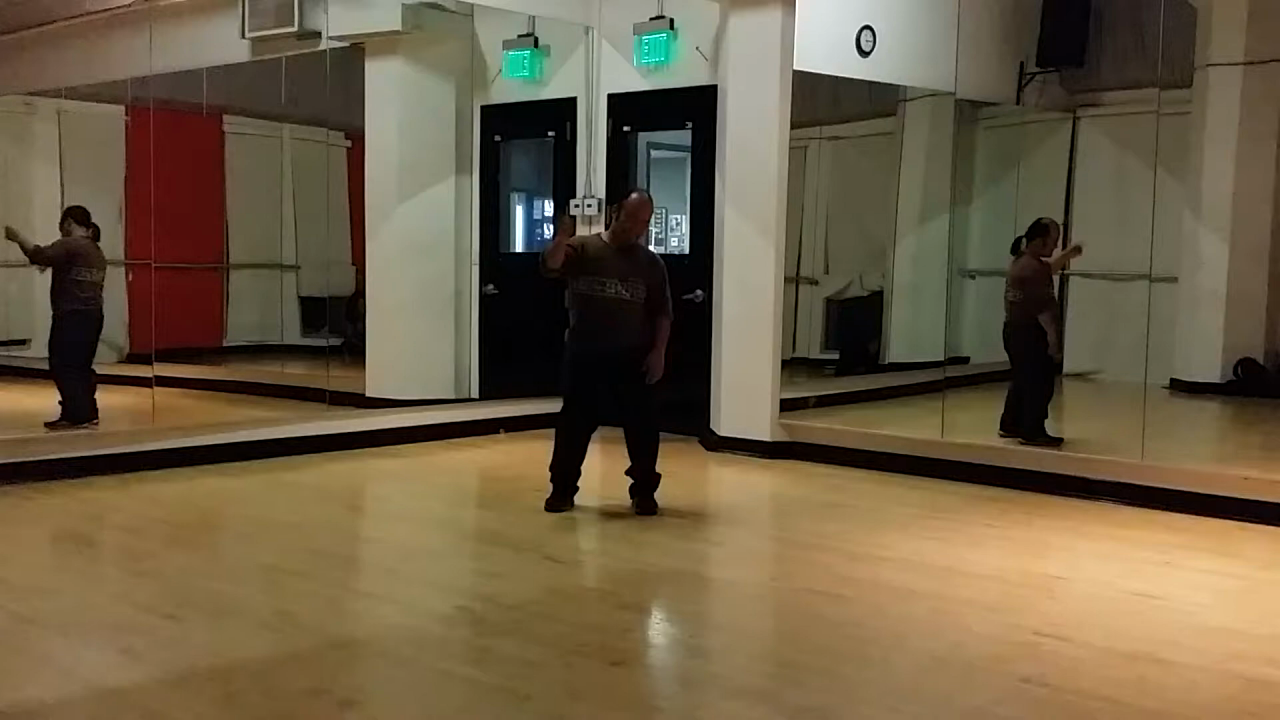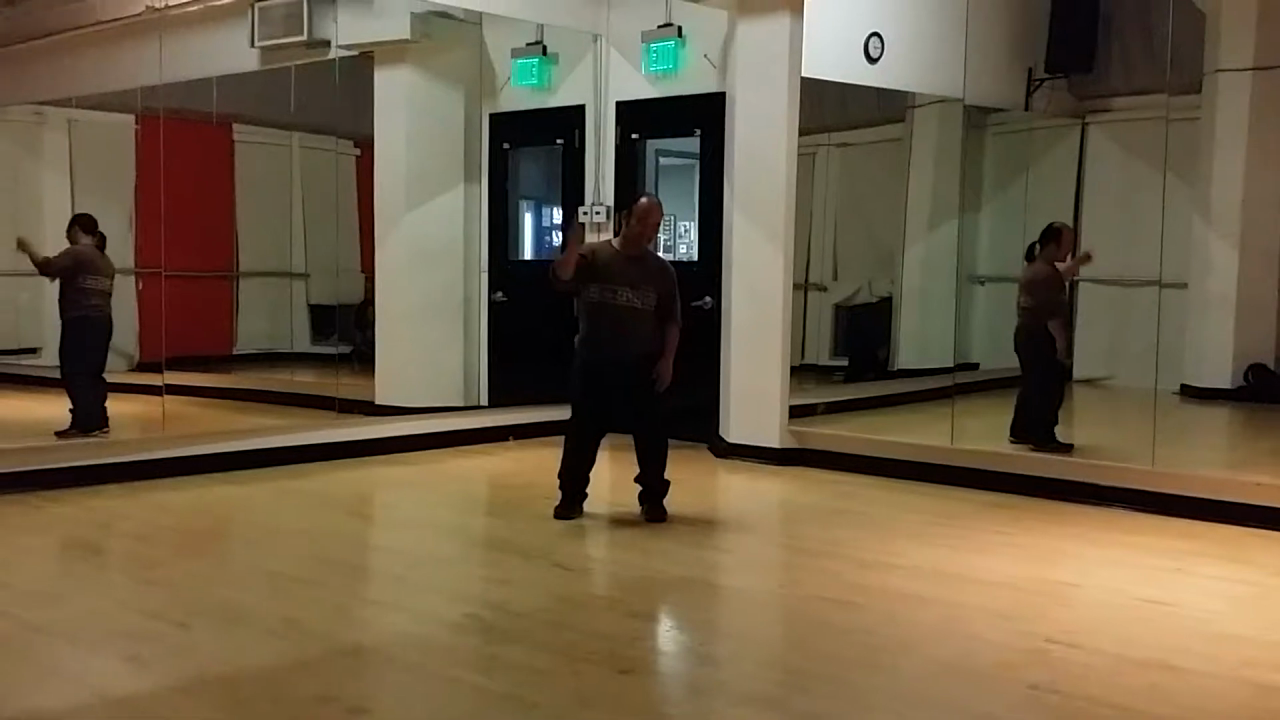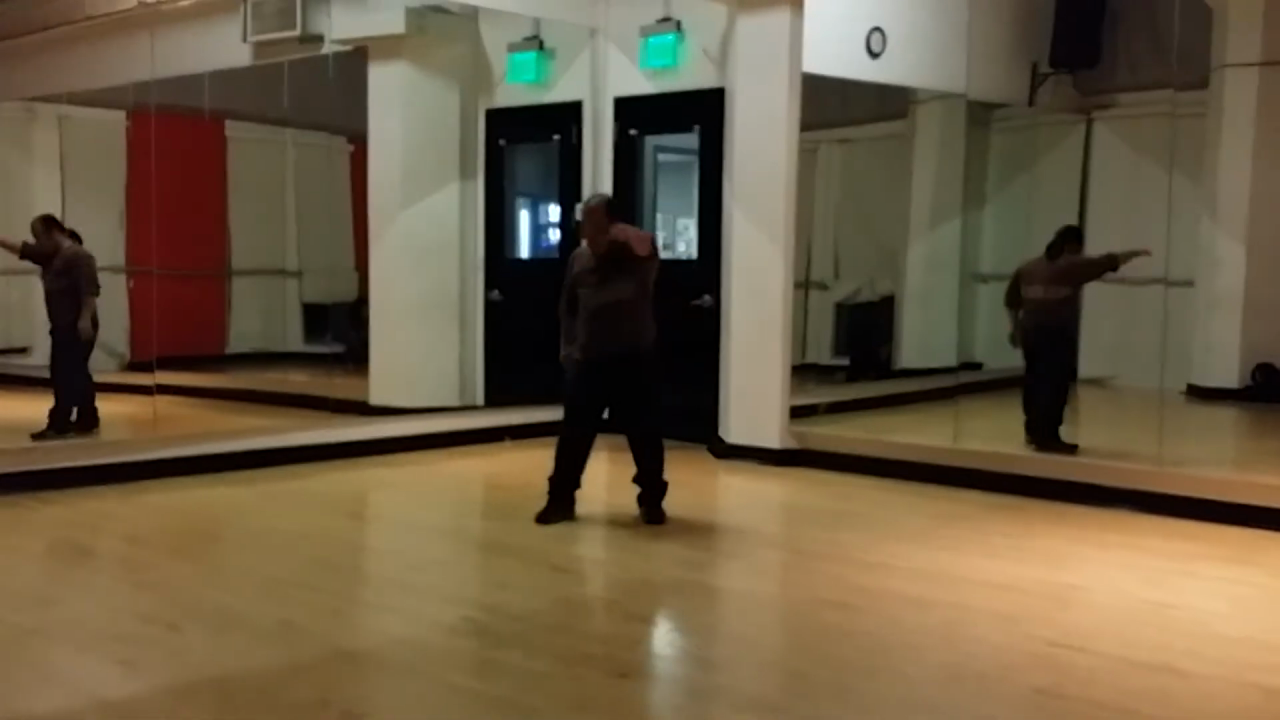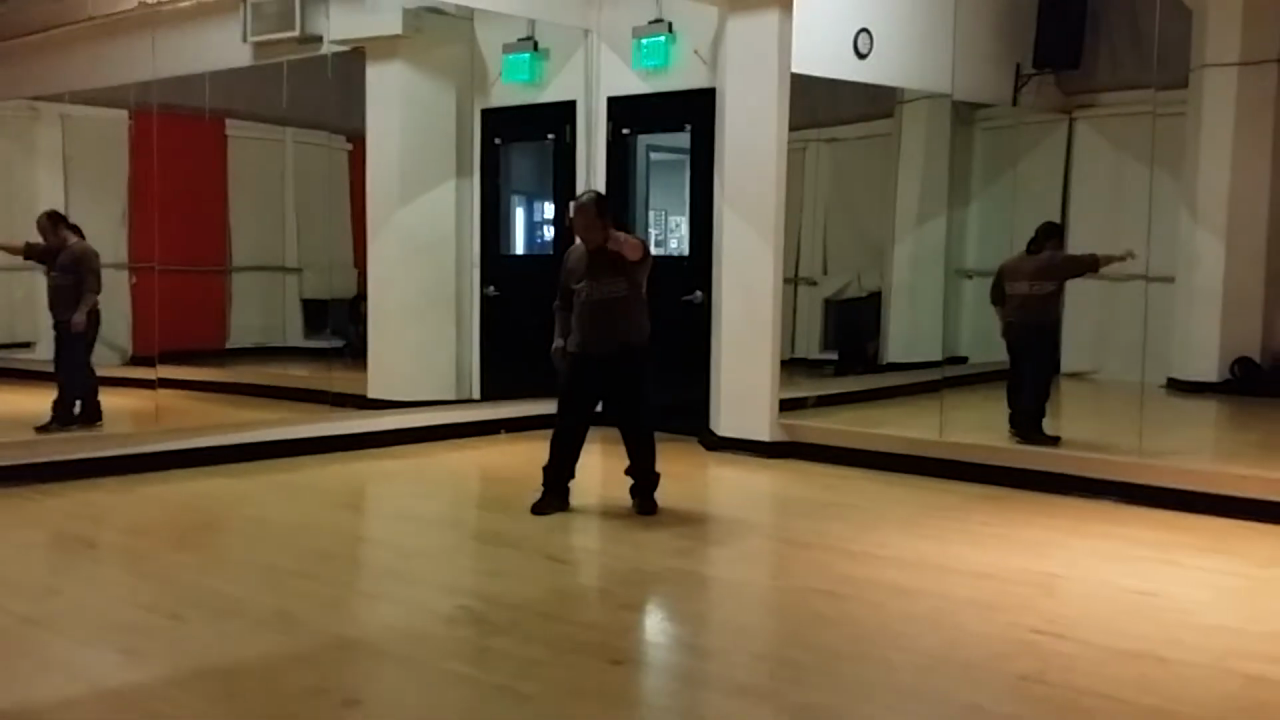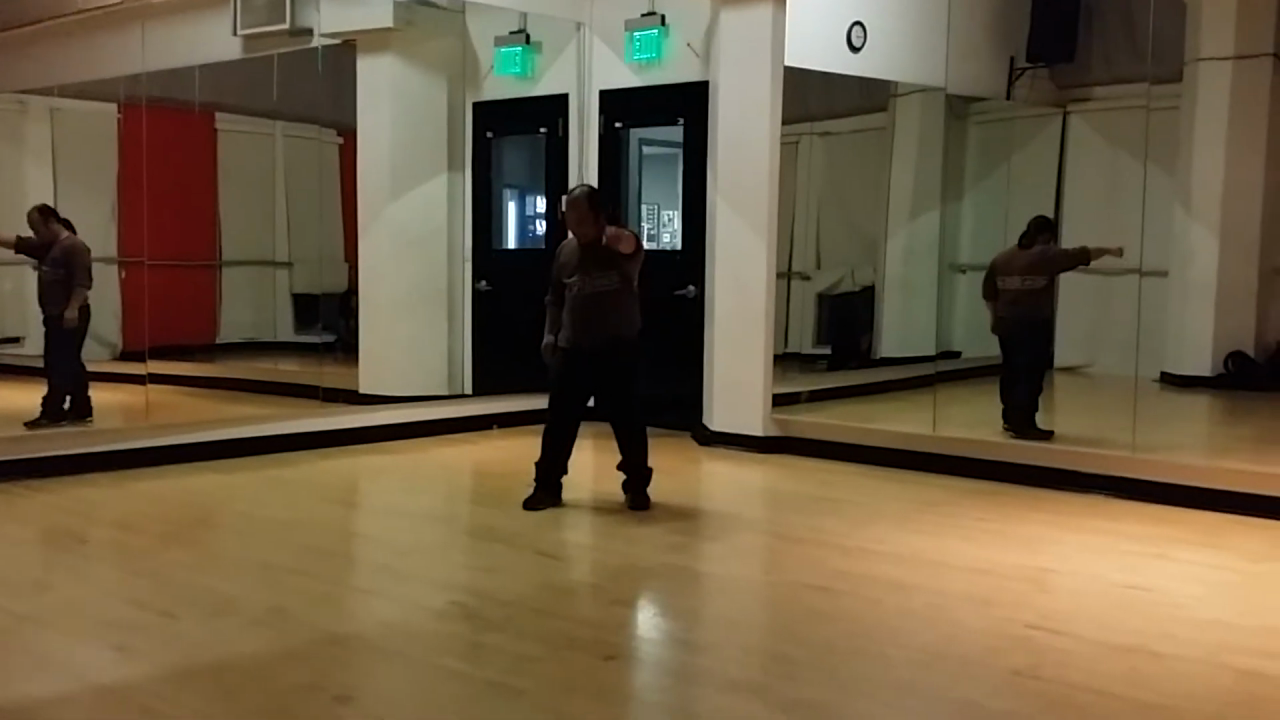
dt=0.5s
person 1, frame 1
left shoulder: (651, 263)
right shoulder: (582, 249)
left elbow: (662, 312)
right elbow: (549, 266)
left wrist: (659, 351)
right wrist: (562, 241)
left hip: (634, 358)
right hip: (585, 355)
left knee: (643, 425)
right knee: (574, 423)
left ankle: (644, 490)
right ankle: (562, 488)
person 1, frame 2
left shoulder: (661, 270)
right shoulder: (592, 255)
left elbow: (671, 320)
right elbow: (561, 278)
left wrist: (667, 359)
right wrist: (571, 250)
left hip: (642, 365)
right hip: (594, 362)
left knee: (651, 433)
right knee: (584, 430)
left ankle: (653, 498)
right ankle: (571, 496)
person 1, frame 3
left shoulder: (634, 255)
right shoulder: (577, 259)
left elbow: (645, 246)
right elbow: (569, 308)
left wrist: (630, 235)
right wrist: (567, 345)
left hip: (634, 361)
right hip: (589, 361)
left knee: (644, 432)
right knee: (575, 431)
left ankle: (652, 499)
right ankle: (561, 499)
person 1, frame 4
left shoulder: (627, 253)
right shoulder: (572, 256)
left elbow: (637, 252)
right elbow: (564, 303)
left wrist: (622, 242)
right wrist: (559, 338)
left hip: (627, 355)
right hip: (582, 355)
left knee: (636, 426)
right knee: (568, 424)
left ankle: (644, 491)
right ankle: (555, 490)
person 1, frame 5
left shoulder: (620, 248)
right shoulder: (565, 251)
left elbow: (630, 246)
right elbow: (555, 298)
left wrist: (618, 236)
right wrist: (550, 334)
left hip: (618, 350)
right hip: (572, 350)
left knee: (627, 420)
right knee: (559, 419)
left ankle: (637, 486)
right ankle: (547, 485)
person 2, frame 1
left shoulder: (1023, 261)
right shoulder: (1032, 269)
left elbow: (1048, 269)
right elbow: (1041, 307)
left wrist: (1067, 255)
right wrist: (1052, 333)
left hip: (1015, 330)
right hip: (1030, 333)
left knee: (1022, 380)
right knee: (1038, 383)
left ankle: (1010, 425)
right ankle: (1033, 432)
person 2, frame 2
left shoulder: (1036, 266)
right shoulder: (1045, 274)
left elbow: (1059, 277)
right elbow: (1051, 313)
left wrist: (1078, 264)
right wrist: (1061, 340)
left hip: (1027, 336)
right hip: (1040, 339)
left knee: (1032, 386)
right knee: (1049, 388)
left ankle: (1021, 431)
right ankle: (1043, 438)
person 2, frame 3
left shoulder: (1026, 268)
right shoulder: (1072, 266)
left elbow: (1012, 301)
right elbow: (1110, 262)
left wrist: (1015, 328)
right wrist: (1134, 253)
left hip: (1029, 332)
right hip: (1056, 335)
left knee: (1035, 381)
right knee: (1054, 385)
left ankle: (1034, 430)
right ankle: (1046, 437)
person 2, frame 4
left shoulder: (1009, 265)
right shoulder: (1056, 261)
left elbow: (997, 298)
right elbow: (1091, 262)
left wrist: (1005, 323)
right wrist: (1117, 257)
left hip: (1014, 328)
right hip: (1041, 330)
left knee: (1019, 375)
right knee: (1038, 379)
left ankle: (1018, 423)
right ankle: (1030, 430)
person 2, frame 5
left shoulder: (1001, 259)
right shoulder: (1047, 256)
left elbow: (989, 293)
right elbow: (1083, 255)
left wrist: (995, 318)
right wrist: (1108, 251)
left hip: (1006, 323)
right hip: (1034, 325)
left knee: (1012, 371)
right knee: (1030, 374)
left ankle: (1011, 418)
right ankle: (1023, 425)
person 3, frame 1
left shoulder: (69, 244)
right shoulder: (96, 252)
left elbow: (40, 256)
left wrist: (18, 237)
left hip: (72, 316)
right hip: (92, 314)
left knee: (64, 366)
right knee: (81, 366)
left ankle: (75, 416)
right ankle: (88, 413)
person 3, frame 2
left shoulder: (76, 253)
right shoulder: (105, 260)
left elbow: (48, 267)
left wrist: (28, 248)
left hip: (80, 323)
right hip: (102, 321)
left knee: (76, 375)
right knee: (92, 374)
left ankle: (85, 424)
right ankle: (99, 421)
person 3, frame 3
left shoulder: (78, 255)
right shoulder: (50, 254)
left elbow: (90, 289)
right elbow: (23, 249)
left wrist: (85, 318)
left hip: (77, 326)
right hip: (64, 325)
left knee: (65, 373)
right knee: (75, 373)
left ankle: (60, 424)
right ankle: (87, 421)
person 3, frame 4
left shoulder: (84, 252)
right shoulder: (54, 252)
left elbow: (92, 287)
right elbow: (27, 250)
left wrist: (81, 313)
left hip: (80, 321)
right hip: (65, 320)
left knee: (69, 368)
right knee: (78, 367)
left ankle: (63, 417)
right ankle: (91, 414)
person 3, frame 5
left shoulder: (74, 247)
right shoulder: (46, 246)
left elbow: (83, 282)
left wrist: (73, 308)
left hip: (69, 316)
right hip: (55, 315)
left knee: (57, 362)
right knee: (69, 362)
left ankle: (52, 413)
right ankle: (80, 410)
